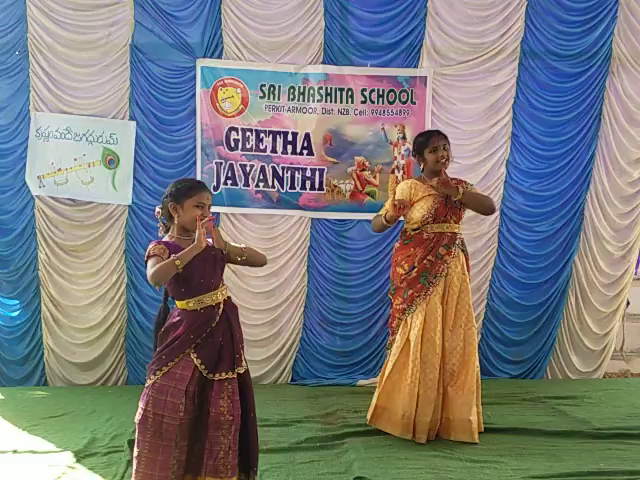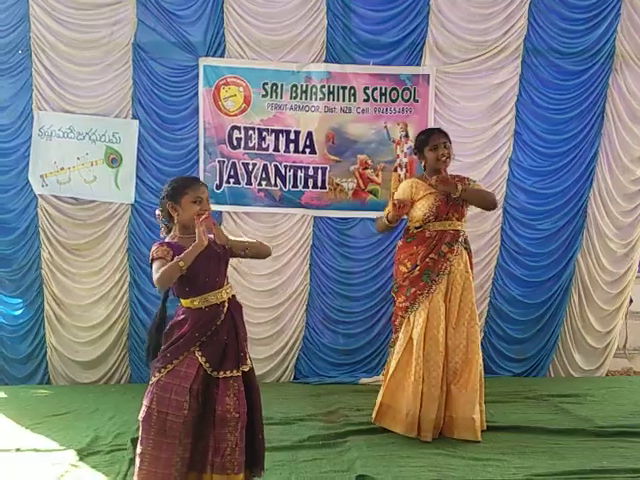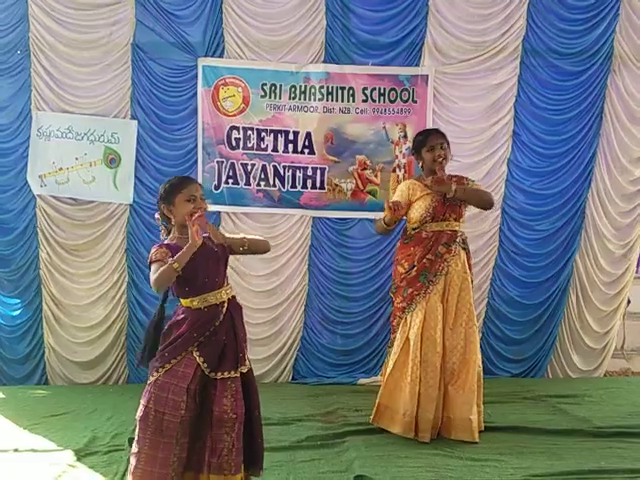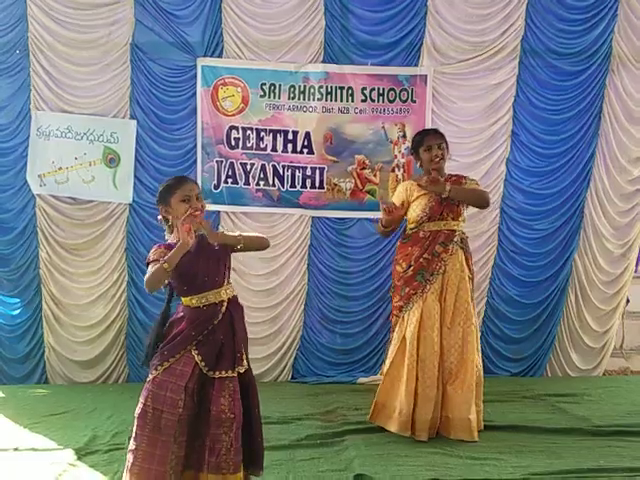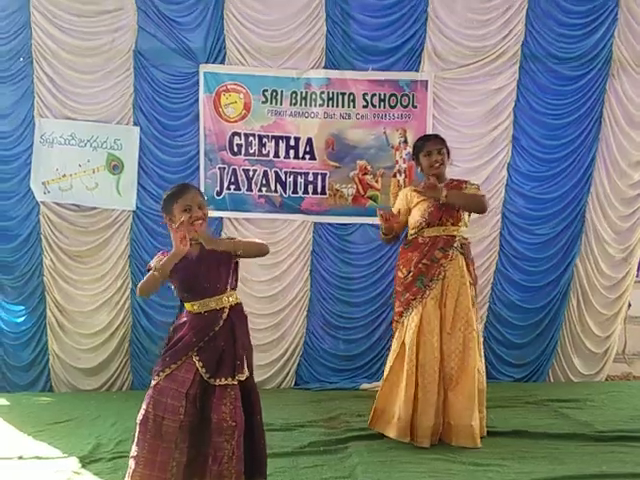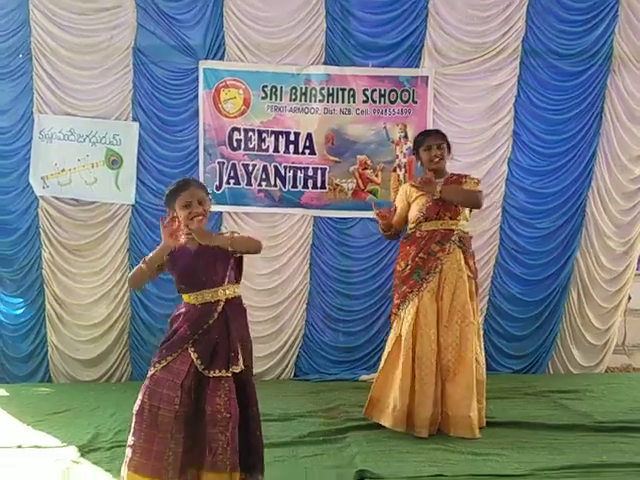
dt=0.1s
person 1, frame 1
left shoulder: (459, 185)
right shoulder: (409, 186)
left elbow: (490, 207)
right elbow: (377, 225)
left wrist: (455, 192)
right wrist: (391, 216)
left hip: (451, 269)
right hip: (416, 268)
left knee: (453, 339)
right knee: (417, 336)
left ankle: (450, 415)
right ankle: (413, 415)
person 1, frame 2
left shoulder: (462, 182)
right shoulder: (411, 185)
left elbow: (492, 202)
right elbow: (380, 226)
left wrist: (455, 189)
right wrist: (393, 216)
left hip: (454, 267)
right hip: (419, 267)
left knee: (456, 337)
right knee: (421, 334)
left ankle: (452, 414)
right ankle: (416, 414)
person 1, frame 3
left shoulder: (461, 183)
right shoulder: (408, 187)
left elbow: (488, 201)
right elbow: (380, 228)
left wrist: (449, 188)
right wrist: (389, 219)
left hip: (454, 268)
right hip: (418, 268)
left knee: (455, 337)
right knee: (419, 335)
left ankle: (452, 414)
right ankle: (415, 414)
person 1, frame 4
left shoulder: (460, 182)
right shoulder: (407, 187)
left elbow: (484, 200)
right elbow: (383, 230)
left wrist: (444, 188)
right wrist: (387, 220)
left hip: (453, 267)
right hip: (417, 267)
left knee: (454, 336)
right knee: (417, 334)
left ankle: (451, 414)
right ankle: (415, 413)
person 1, frame 5
left shoulder: (463, 187)
right shoulder: (409, 194)
left elbow: (482, 205)
right elbow: (391, 236)
left wrist: (441, 194)
right wrist: (386, 227)
left hip: (456, 273)
right hip: (419, 272)
left knee: (457, 342)
right knee: (419, 339)
left ankle: (456, 419)
right ankle: (418, 418)
person 1, frame 6
left shoulder: (464, 181)
right shoulder: (409, 189)
left elbow: (477, 200)
right elbow: (393, 232)
left wrist: (437, 189)
right wrist: (385, 224)
left hip: (455, 266)
right hip: (418, 265)
left knee: (456, 334)
right knee: (417, 332)
left ankle: (454, 411)
right ankle: (415, 410)
person 2, frame 1
left shoulder: (213, 245)
right shoulder: (161, 248)
left elbow: (260, 260)
right elbow: (155, 278)
left wrist: (223, 246)
right wrist: (195, 246)
left hip: (220, 334)
right hip: (186, 334)
left knee: (218, 415)
right knee: (167, 411)
person 2, frame 2
left shoulder: (216, 244)
right shoulder: (164, 249)
left elbow: (265, 252)
right elbow: (161, 281)
left wrist: (225, 240)
right wrist: (198, 245)
left hip: (224, 332)
right hip: (190, 333)
left knee: (224, 412)
right knee: (172, 410)
person 2, frame 3
left shoulder: (217, 242)
right shoulder: (164, 251)
left elbow: (264, 247)
right elbow: (158, 284)
left wrist: (221, 238)
right wrist: (191, 246)
left hip: (225, 332)
right hip: (190, 333)
left knee: (222, 413)
right knee: (167, 409)
person 2, frame 4
left shoulder: (217, 241)
right shoulder: (163, 250)
left elbow: (264, 243)
right elbow: (150, 284)
left wrist: (217, 236)
right wrist: (182, 245)
left hip: (225, 332)
right hip: (189, 332)
left knee: (221, 413)
right knee: (166, 408)
person 2, frame 5
left shoulder: (226, 247)
right shoulder: (172, 258)
left elbow: (263, 249)
right elbow: (144, 291)
left wrist: (215, 244)
right wrist: (177, 254)
left hip: (228, 339)
right hip: (192, 340)
left knee: (225, 421)
right knee: (165, 415)
person 2, frame 6
left shoulder: (226, 242)
right shoulder: (170, 252)
left elbow: (255, 246)
right elbow: (134, 282)
left wrist: (211, 239)
right wrist: (166, 246)
left hip: (226, 332)
right hip: (189, 332)
left knee: (221, 412)
right knee: (162, 404)
